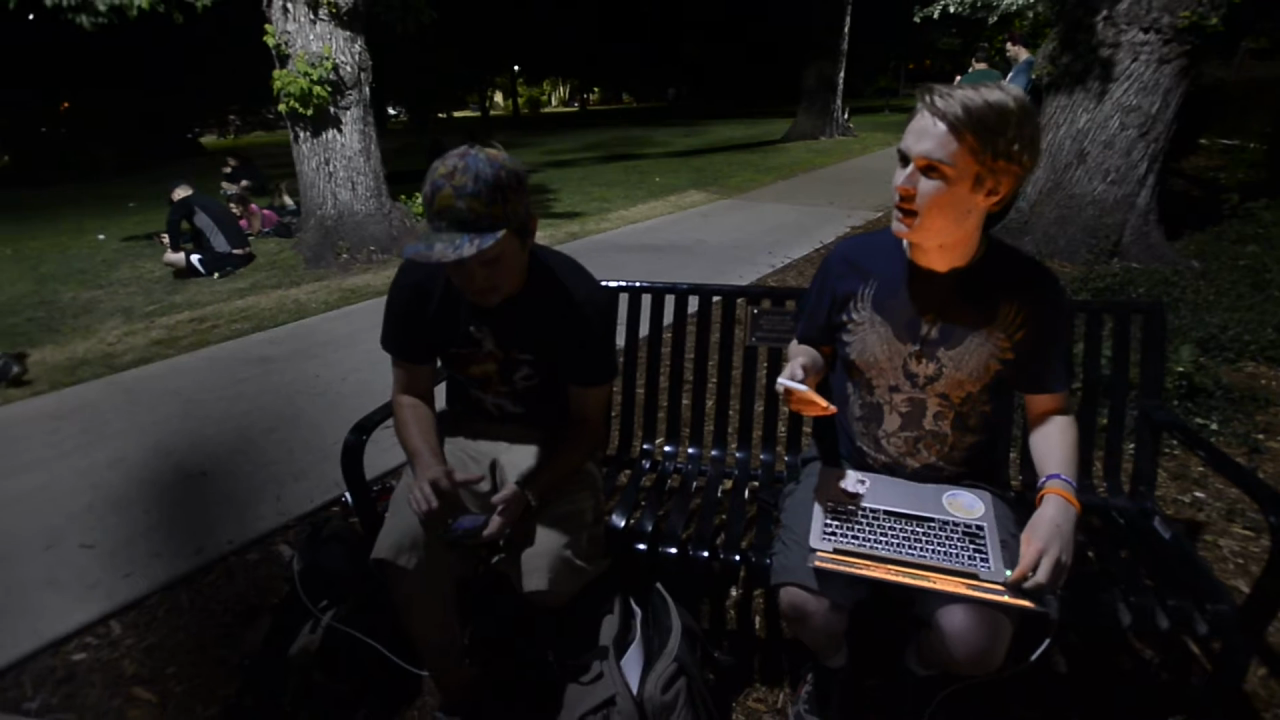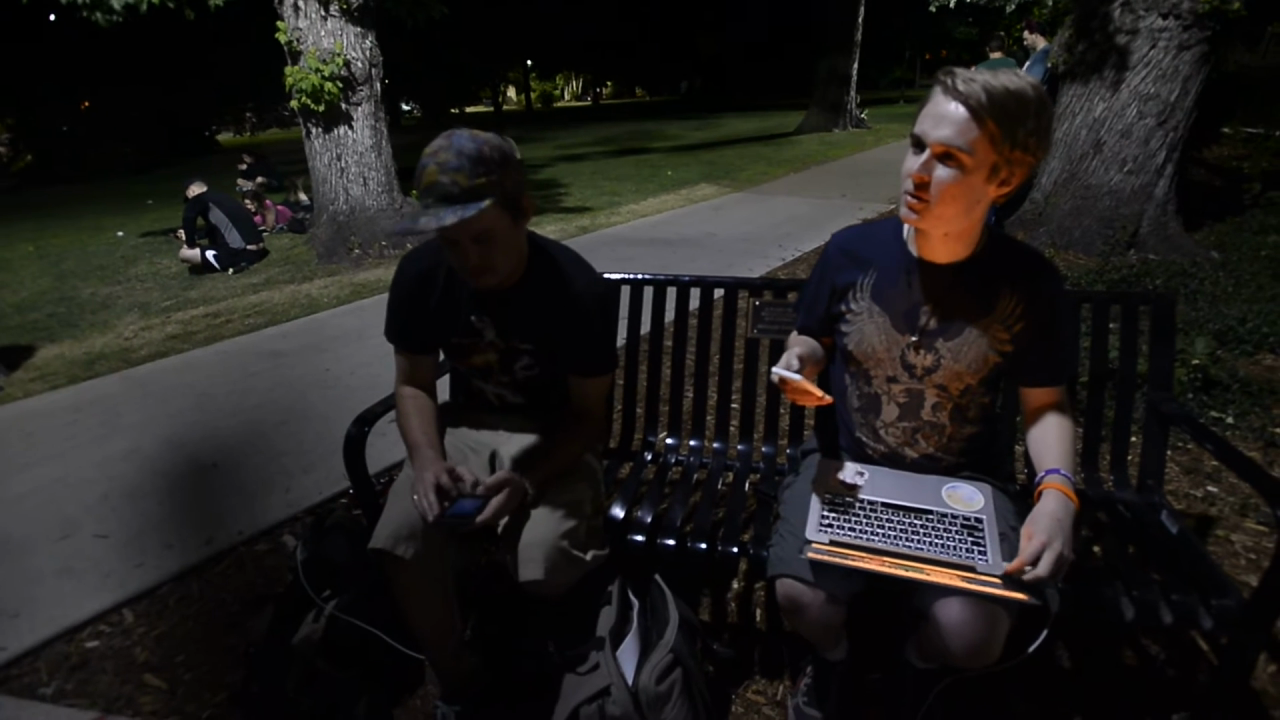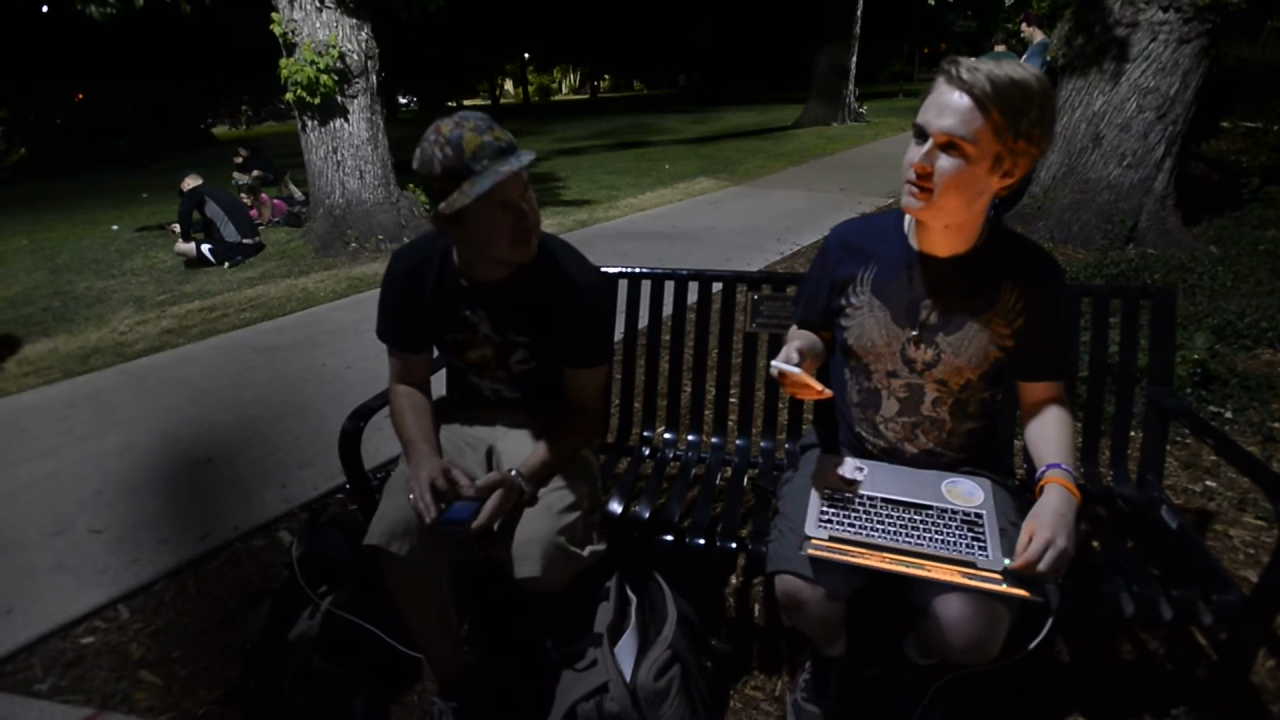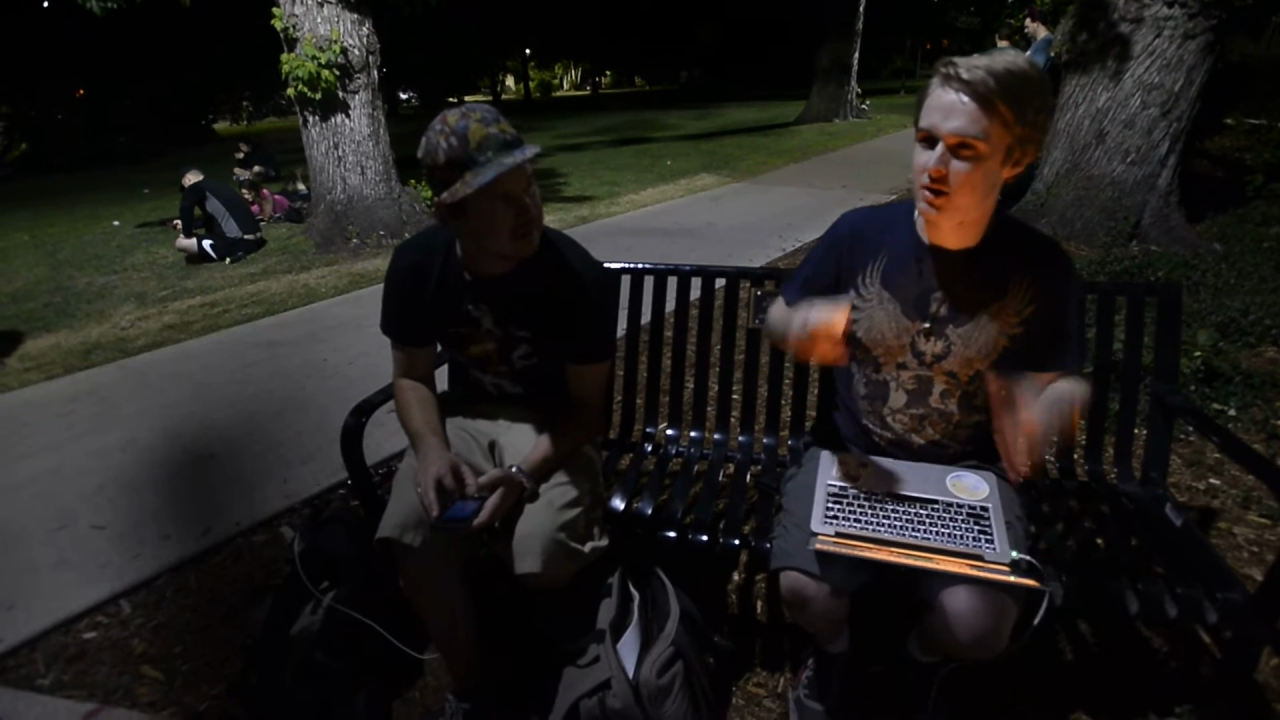
dt=1s
person 1, frame 1
left shoulder: (1029, 290)
right shoulder: (851, 261)
left elbow: (1048, 410)
right elbow: (812, 349)
left wrist: (1059, 496)
right wrist: (802, 371)
left hip: (962, 493)
right hip: (847, 475)
left knee: (973, 643)
right knee: (804, 607)
right ankle: (832, 666)
person 1, frame 2
left shoulder: (1028, 281)
right shoulder: (851, 251)
left elbow: (1044, 405)
right elbow: (812, 341)
left wrist: (1057, 492)
right wrist: (801, 363)
left hip: (962, 484)
right hip: (847, 467)
left knee: (970, 635)
right knee: (800, 598)
right ankle: (832, 658)
person 1, frame 3
left shoulder: (1029, 275)
right shoulder: (852, 244)
left elbow: (1042, 399)
right elbow: (812, 334)
left wrist: (1058, 486)
right wrist: (799, 356)
left hip: (962, 479)
right hip: (845, 460)
left knee: (969, 631)
right knee: (800, 594)
right ankle: (830, 657)
person 1, frame 4
left shoulder: (1038, 265)
right shoulder: (860, 234)
left elbow: (1064, 383)
right elbow: (776, 323)
left wrist: (1044, 407)
right wrist: (803, 323)
left hip: (966, 470)
right hip: (849, 453)
left knee: (979, 625)
right knee: (805, 591)
left ankle: (913, 663)
right ankle: (832, 653)
person 2, frame 1
left shoulder: (577, 298)
right shoulder: (417, 283)
left elbow: (588, 422)
right elbow: (410, 392)
left wrist: (530, 492)
right wrist: (427, 465)
left hip: (552, 445)
right hip: (466, 435)
left knee: (549, 578)
right knee: (402, 555)
person 2, frame 2
left shoulder: (578, 289)
right shoulder: (420, 273)
left elbow: (590, 414)
right elbow: (414, 383)
left wrist: (528, 480)
right wrist: (428, 460)
left hip: (554, 435)
right hip: (468, 425)
left knee: (547, 566)
right knee: (401, 543)
person 2, frame 3
left shoulder: (576, 282)
right shoulder: (413, 270)
left elbow: (585, 409)
right elbow: (407, 381)
left wrist: (523, 479)
right wrist: (423, 458)
left hip: (550, 432)
right hip: (464, 422)
left knee: (542, 564)
right knee: (397, 541)
person 2, frame 4
left shoulder: (578, 277)
right shoulder: (417, 264)
left elbow: (586, 405)
right elbow: (412, 374)
left wrist: (525, 474)
right wrist: (432, 451)
left hip: (553, 426)
right hip: (468, 416)
left knee: (543, 559)
right knee: (411, 535)
